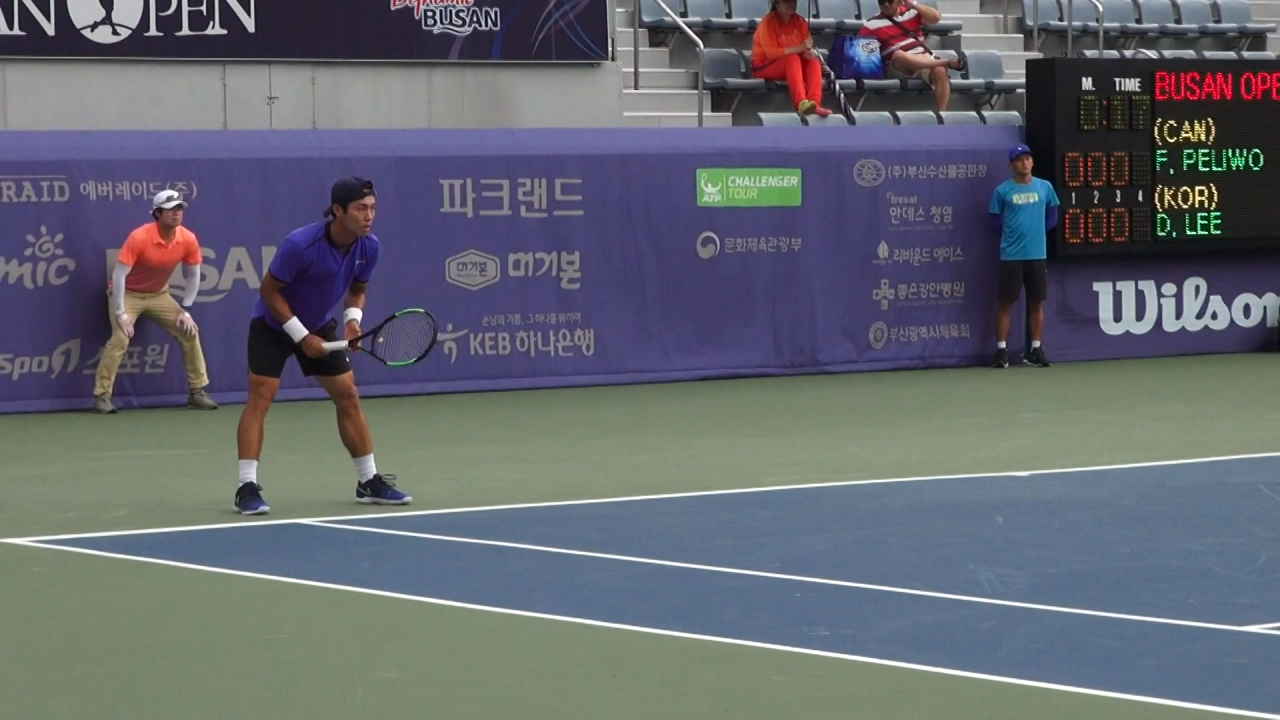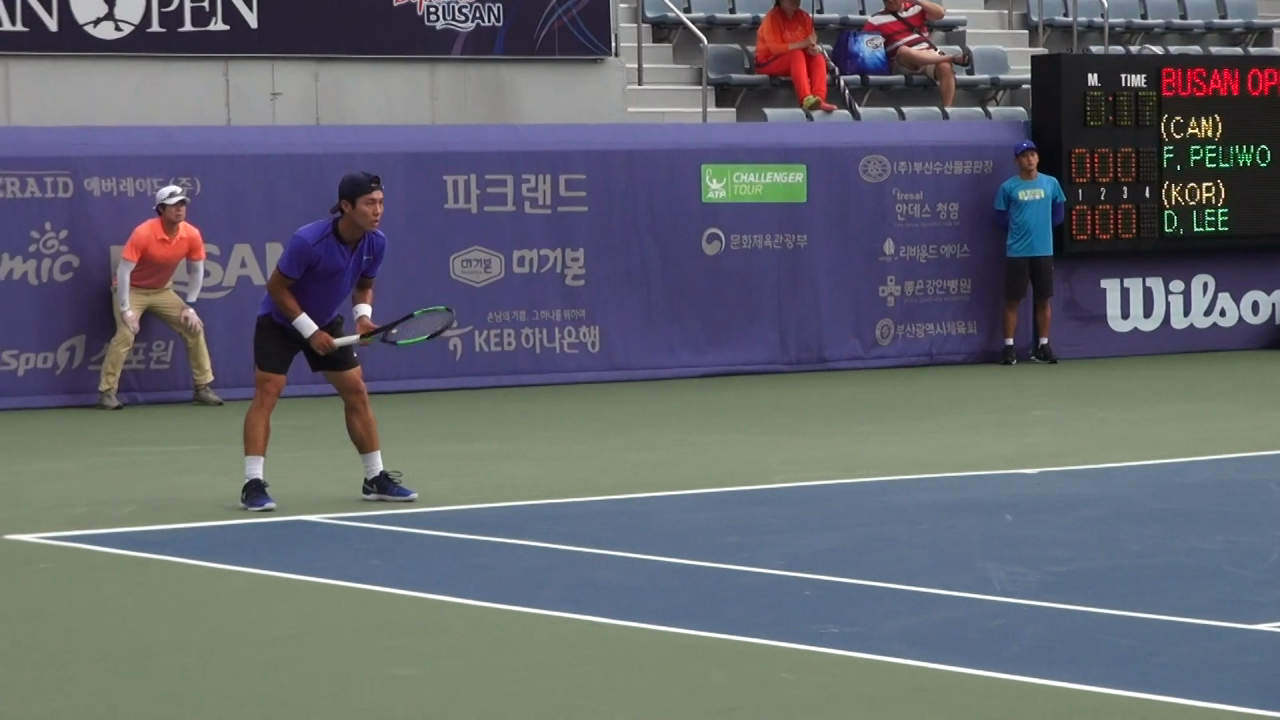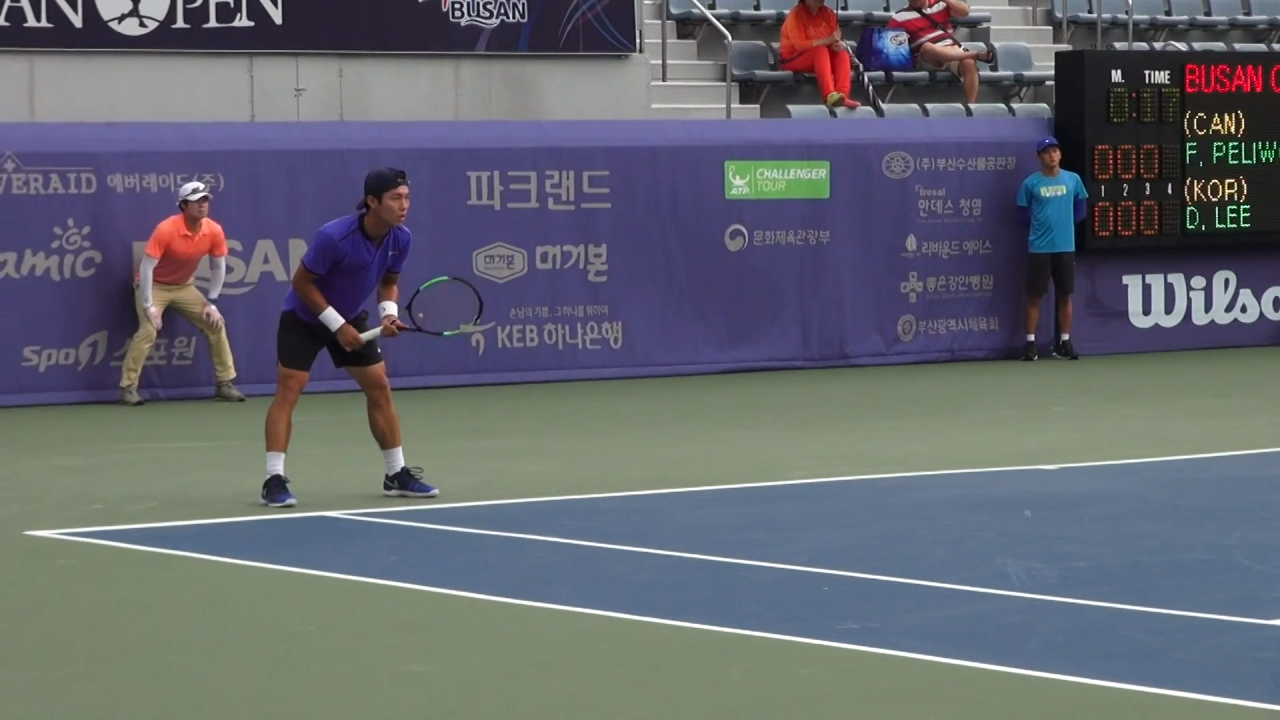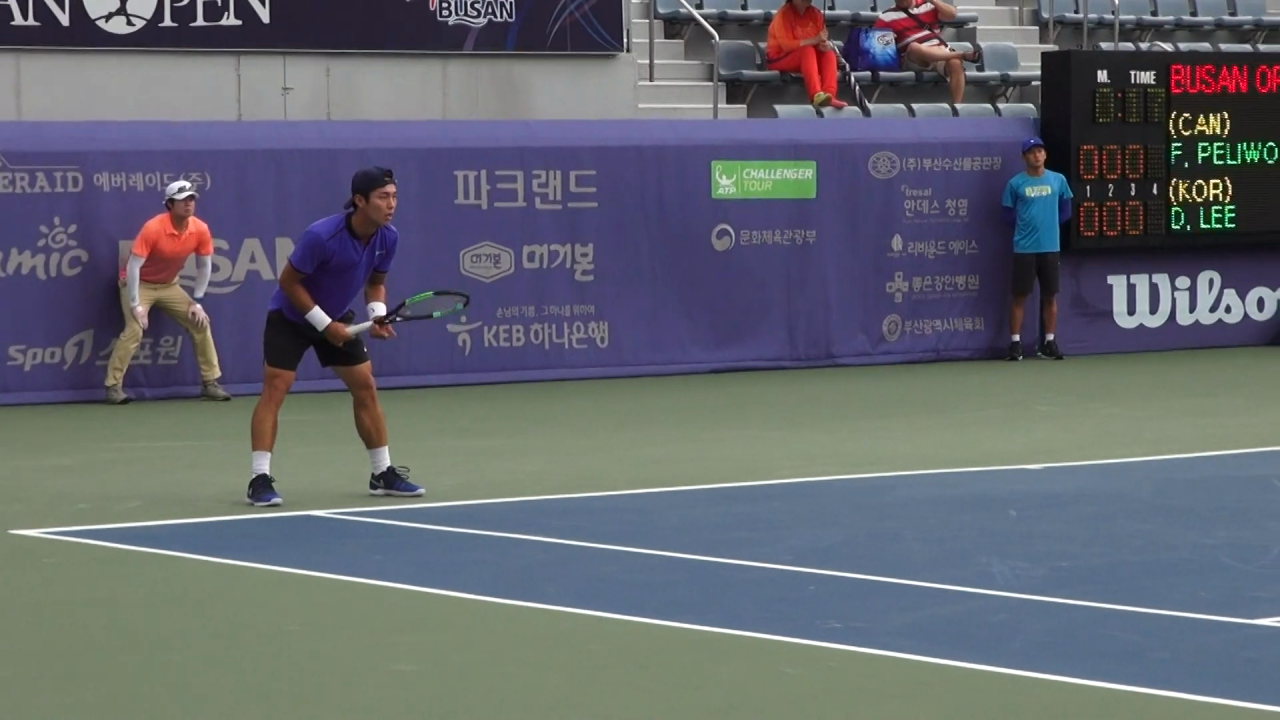
dt=0.1s
person 1, frame 1
left shoulder: (369, 247)
right shoulder: (300, 244)
right elbow: (269, 290)
left wrist: (353, 318)
right wrist: (301, 335)
left hip: (320, 326)
right hip: (273, 325)
left knee: (349, 397)
right knee: (260, 397)
left ankle: (370, 481)
right ankle: (247, 487)
person 1, frame 2
left shoulder: (376, 242)
right shoulder: (308, 240)
right elbow: (276, 287)
left wrist: (363, 314)
right wrist: (310, 332)
left hip: (326, 322)
right hip: (280, 321)
left knee: (357, 392)
right knee: (266, 394)
left ankle: (376, 479)
right ankle: (253, 484)
person 1, frame 3
left shoulder: (401, 239)
right shoulder: (334, 236)
right elbow: (301, 282)
left wrist: (389, 312)
right wrist: (337, 325)
left hip: (349, 318)
right hip: (303, 317)
left knee: (380, 387)
right knee: (289, 390)
left ankle: (397, 474)
right ankle: (274, 480)
person 1, frame 4
left shoulder: (389, 238)
right shoulder: (321, 235)
right elbow: (288, 281)
left wrist: (377, 313)
right wrist: (324, 324)
left hip: (336, 317)
right hip: (290, 316)
left knee: (366, 387)
right knee: (275, 390)
left ankle: (383, 474)
right ankle: (260, 479)
person 2, frame 1
left shoulder: (188, 240)
right shoulder: (139, 237)
left elbow: (193, 276)
right elbow: (119, 274)
left wrist: (185, 310)
right wrist: (121, 313)
left hip: (159, 294)
right hip: (128, 293)
left knee: (189, 332)
right knee: (120, 337)
left ankle: (197, 391)
right ankle: (101, 396)
person 2, frame 2
left shoulder: (192, 235)
right shoulder: (143, 233)
left elbow: (196, 271)
right elbow: (123, 271)
left wrist: (189, 306)
right wrist: (126, 309)
left hip: (162, 290)
right hip: (132, 289)
left knee: (194, 328)
right knee: (125, 334)
left ankle: (202, 387)
right ankle: (107, 392)
person 2, frame 3
left shoulder: (215, 231)
right shoulder: (166, 229)
left elbow: (219, 268)
right elbow: (146, 267)
left wrist: (211, 303)
right wrist: (148, 305)
left hip: (184, 286)
right hip: (154, 285)
left knee: (215, 324)
right knee: (148, 330)
left ankle: (225, 383)
right ankle: (128, 387)
person 2, frame 4
left shoulder: (201, 230)
right shoulder: (153, 228)
left elbow: (204, 266)
right elbow: (133, 266)
left wrist: (196, 302)
right wrist: (136, 305)
left hip: (169, 285)
right hip: (140, 284)
left knee: (200, 323)
right knee: (135, 329)
left ankle: (210, 383)
right ankle: (113, 386)
person 3, frame 1
left shoulder: (1045, 187)
right shoulder: (1002, 190)
left elbow: (1052, 217)
right elbow: (995, 221)
left wrist: (1035, 232)
right wrist: (1012, 234)
left hip: (1037, 254)
right hip: (1011, 255)
left knee: (1036, 303)
right knee: (1006, 303)
left ankle: (1036, 349)
right ankle: (1001, 350)
person 3, frame 2
left shoulder: (1051, 183)
right shoulder: (1008, 187)
left elbow: (1058, 214)
right elbow: (1001, 218)
left wrist: (1041, 228)
right wrist: (1019, 230)
left hip: (1044, 250)
right hip: (1017, 252)
left knee: (1043, 300)
right knee: (1013, 300)
left ankle: (1043, 346)
right ankle: (1009, 347)
person 3, frame 3
left shoulder: (1073, 180)
right shoulder: (1030, 183)
left elbow: (1081, 210)
right elbow: (1023, 214)
left wrist: (1063, 224)
right wrist: (1040, 227)
left hip: (1065, 246)
right hip: (1039, 248)
left knee: (1065, 296)
right knee: (1034, 297)
left ankle: (1064, 342)
right ankle: (1030, 342)
person 3, frame 4
left shoulder: (1058, 180)
right shoulder: (1015, 183)
left elbow: (1065, 210)
right elbow: (1008, 214)
left wrist: (1048, 225)
right wrist: (1025, 226)
left hip: (1050, 247)
right hip: (1024, 248)
left knee: (1050, 296)
right knee: (1019, 296)
left ankle: (1049, 341)
right ankle: (1015, 342)
